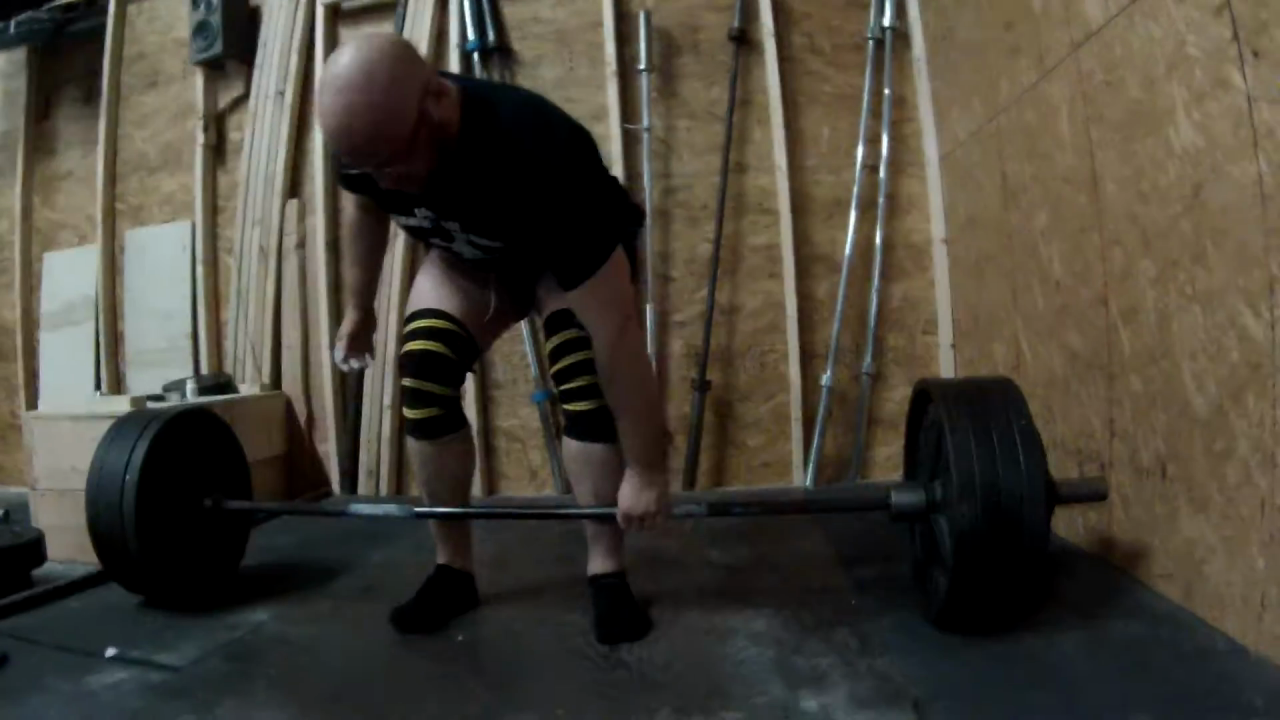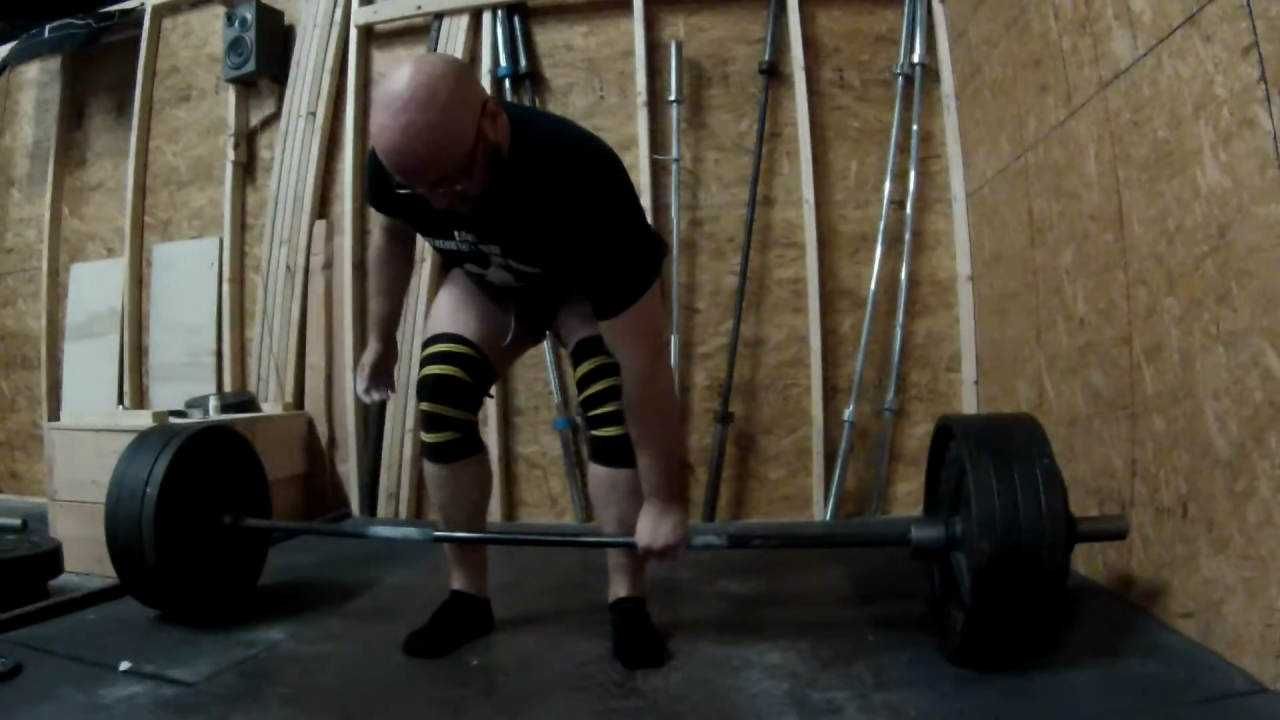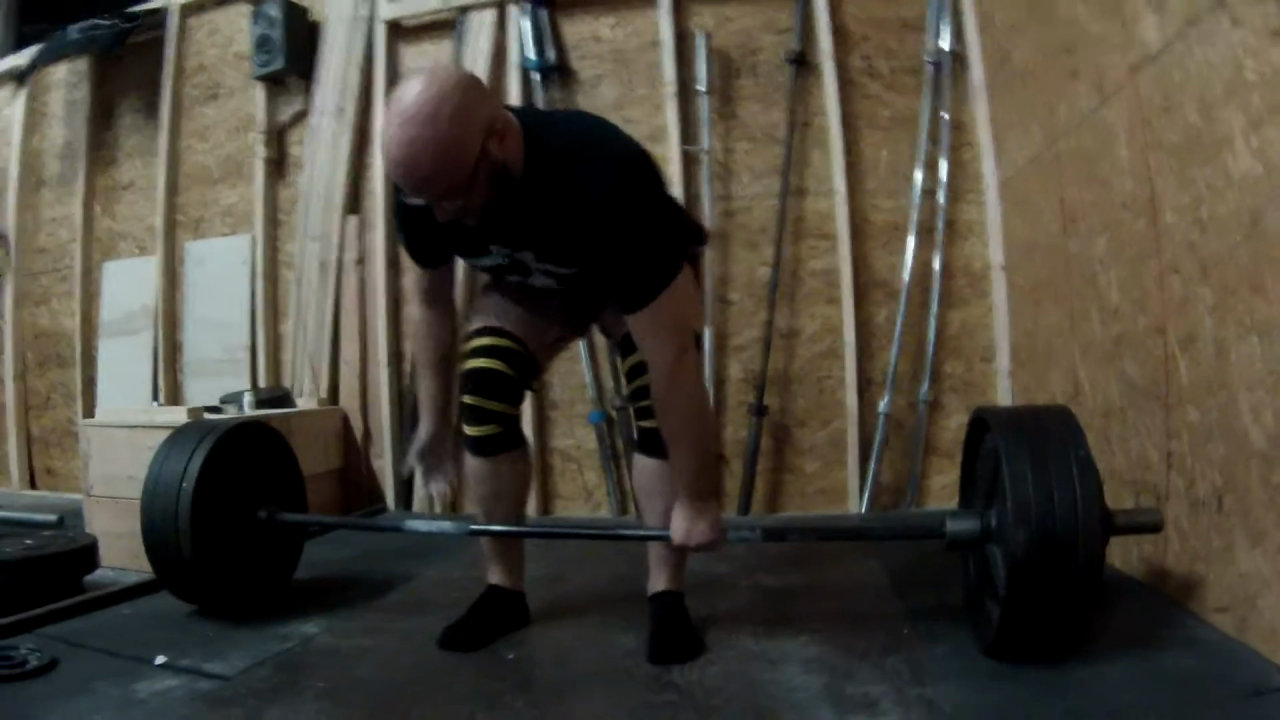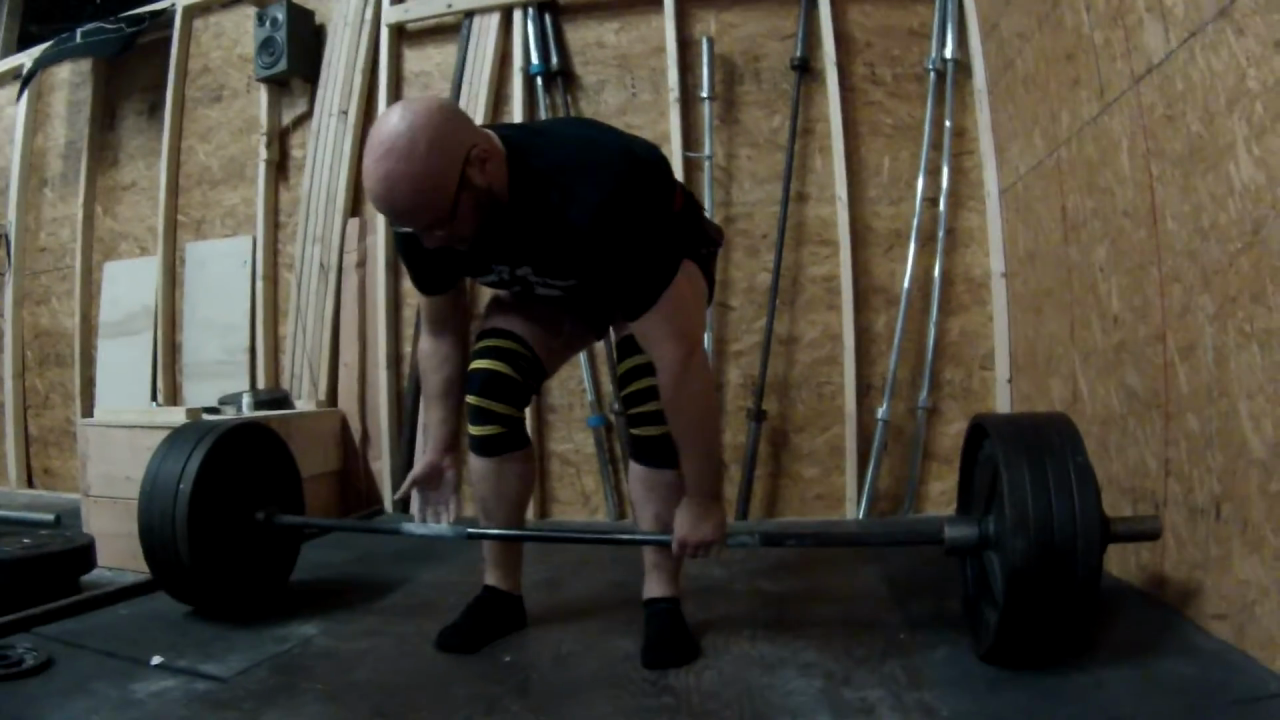
dt=0.3s
person 1, frame 1
left shoulder: (537, 156)
right shoulder: (364, 139)
left elbow: (616, 329)
right elbow: (363, 208)
left wrist: (646, 471)
right wrist: (358, 307)
left hip: (574, 256)
right hip: (467, 257)
left knee: (585, 383)
right knee: (421, 377)
left ankle: (606, 572)
right ankle: (454, 571)
person 1, frame 2
left shoulder: (581, 182)
right shoulder: (396, 162)
left elbow: (644, 359)
right elbow: (390, 233)
left wrist: (663, 503)
right wrist: (380, 336)
left hip: (588, 284)
right hip: (484, 280)
left knee: (614, 409)
right knee: (439, 402)
left ankle: (626, 600)
right ankle: (468, 594)
person 1, frame 3
left shoulder: (603, 182)
right shoulder: (424, 190)
left elbow: (674, 356)
right elbow: (430, 302)
left wrist: (699, 500)
right wrist: (433, 418)
left hip: (644, 267)
right hip: (525, 282)
left knee: (656, 394)
right knee: (482, 393)
left ankle: (665, 593)
right ankle: (504, 589)
person 1, frame 4
left shoulder: (594, 193)
right shoulder: (423, 208)
left elbow: (680, 356)
right elbow: (441, 333)
left wrist: (703, 498)
right wrist: (438, 448)
left hip: (662, 257)
right hip: (544, 283)
left knee: (652, 397)
right knee: (488, 394)
left ankle: (661, 599)
right ankle: (502, 591)
